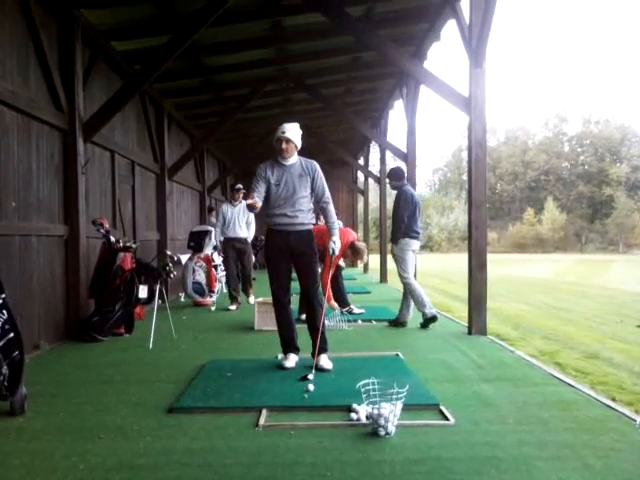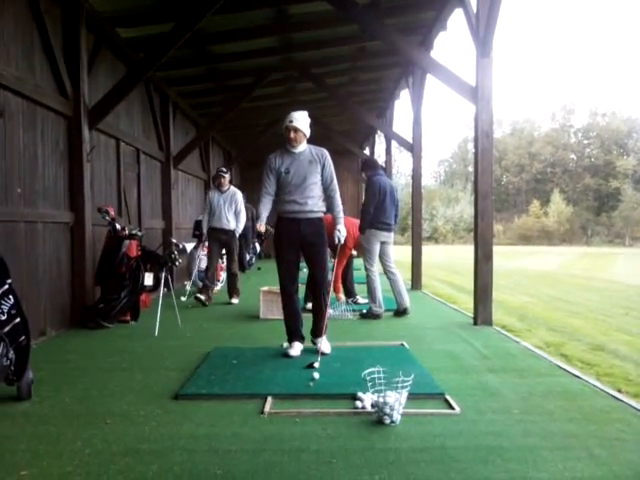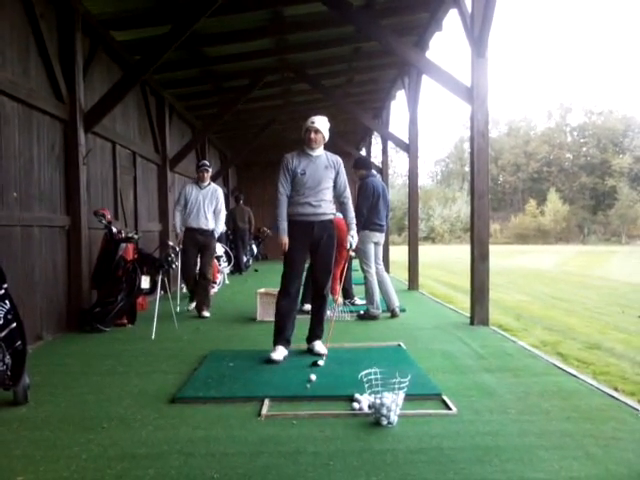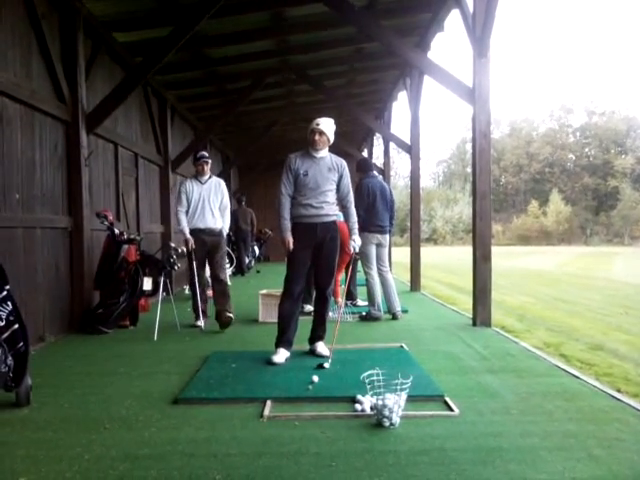
dt=1s
person 1, frame 1
left shoulder: (311, 167)
right shoulder: (265, 170)
left elbow: (324, 201)
right elbow: (255, 196)
left wrist: (334, 233)
right wrist: (253, 203)
left hip: (303, 236)
right hip: (276, 238)
left knee: (312, 294)
right knee: (280, 297)
left ankle: (320, 351)
right ankle: (290, 350)
person 1, frame 2
left shoulder: (320, 155)
right shoulder: (275, 159)
left elbow: (331, 190)
right elbow: (268, 192)
left wrist: (339, 221)
right wrist: (261, 219)
left hip: (314, 224)
right hip: (286, 225)
left knee: (320, 281)
right knee: (288, 285)
left ankle: (319, 334)
right ankle: (295, 338)
person 1, frame 3
left shoulder: (335, 162)
right shoulder: (290, 160)
left elbow: (344, 196)
right elbow: (282, 196)
left wrist: (352, 227)
right wrist: (282, 231)
left hip: (325, 227)
right hip: (298, 227)
left knee: (321, 285)
right knee: (290, 285)
left ankle: (315, 338)
right ankle: (281, 342)
person 1, frame 4
left shoulder: (339, 164)
right shoulder: (294, 161)
left elbow: (347, 200)
right elbow: (285, 196)
left wrist: (354, 232)
right wrist: (285, 230)
left hip: (329, 229)
right hip: (301, 228)
left knee: (324, 287)
right knee: (293, 287)
left ankle: (317, 340)
right ankle: (283, 344)
person 2, frame 1
left shoulder: (403, 193)
right shoulder: (411, 192)
left elbow: (401, 219)
left wrist: (394, 239)
left hip: (404, 240)
right hip: (413, 240)
left knee: (406, 279)
right knee: (408, 279)
left ankle: (428, 312)
right ankle: (403, 317)
person 2, frame 2
left shoulder: (373, 182)
right shoulder: (390, 183)
left elbow: (368, 209)
right elbow: (396, 208)
left wrist: (362, 229)
left hip: (373, 230)
right hip: (388, 231)
left knee: (371, 269)
right knee: (390, 267)
left ankle: (376, 309)
right ankle: (403, 304)
person 2, frame 3
left shoulder: (366, 184)
right shoulder: (381, 184)
left elbow: (361, 211)
right elbow: (386, 209)
left wrist: (355, 232)
left hip: (367, 232)
right hip: (380, 232)
left knee: (369, 271)
right knee: (379, 269)
left ankle: (373, 310)
right ankle: (394, 306)
person 2, frame 4
left shoulder: (363, 185)
right shoulder: (384, 185)
left elbow: (359, 212)
right elbow: (392, 210)
left hip: (368, 233)
right hip: (384, 233)
left knee: (371, 272)
right knee: (385, 270)
left ankle: (375, 311)
right ankle: (395, 309)
person 3, frame 1
left shoulder: (246, 207)
right shoulder: (224, 207)
left elbow: (251, 224)
right elbow: (219, 225)
left wrist: (248, 239)
right wrist: (219, 242)
left hip: (243, 241)
right hip: (228, 242)
left knee: (247, 270)
right knee: (231, 272)
left ankle: (248, 291)
right ankle: (234, 300)
person 3, frame 2
left shoulder: (236, 194)
right shoulder: (212, 194)
left elbow: (241, 215)
right elbow: (207, 213)
left wrist: (236, 232)
right wrist: (205, 230)
left hip: (230, 233)
right hip: (215, 232)
left knee: (232, 266)
right knee: (211, 263)
left ankle: (234, 294)
right ankle: (207, 294)
person 3, frame 3
left shoulder: (217, 191)
right shoulder: (188, 188)
left elbow: (220, 214)
right elbow: (178, 209)
left wrist: (216, 233)
right wrist: (178, 230)
left hip: (208, 234)
right hip: (190, 233)
left knee: (206, 271)
right knee: (188, 269)
left ankle: (203, 306)
right ankle: (194, 295)
person 3, frame 4
left shoulder: (219, 184)
right shoulder: (186, 185)
left elbow: (225, 210)
right elbow: (181, 211)
left wrist: (223, 232)
right wrist: (186, 234)
left hip: (216, 234)
right hip: (195, 235)
left knee: (219, 275)
right knee: (197, 277)
left ankle: (224, 314)
right ankle: (200, 315)
